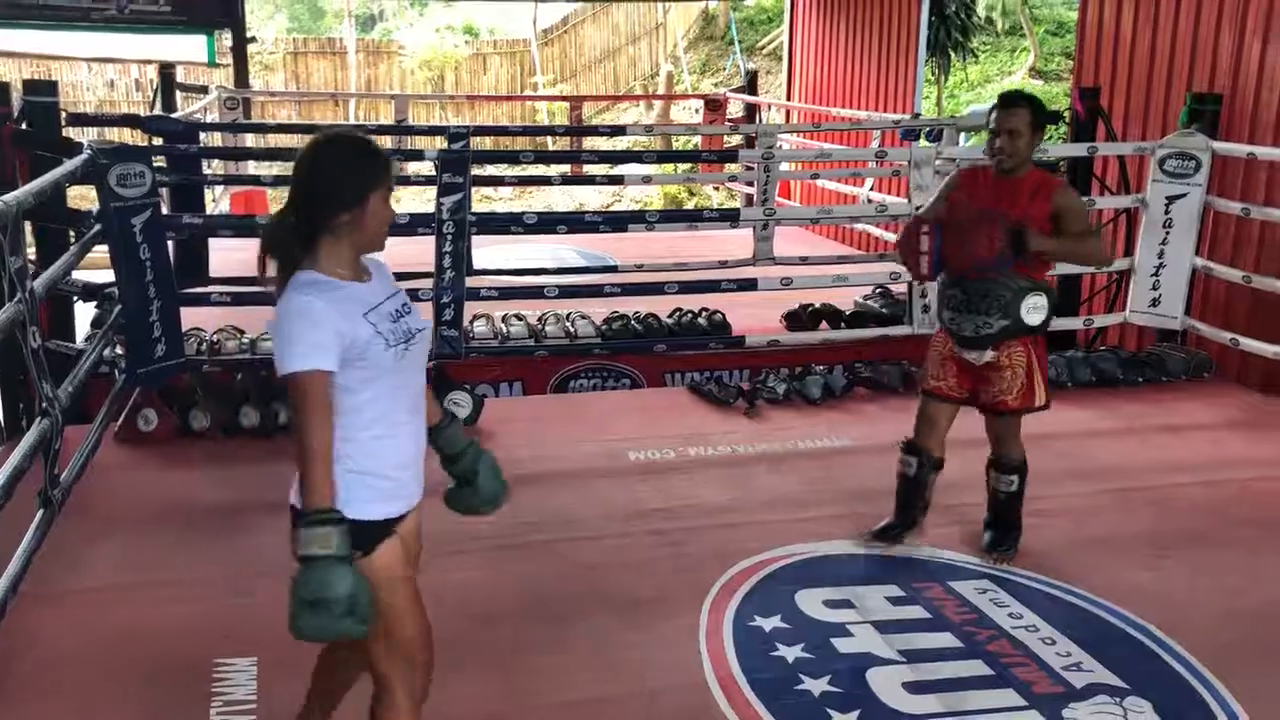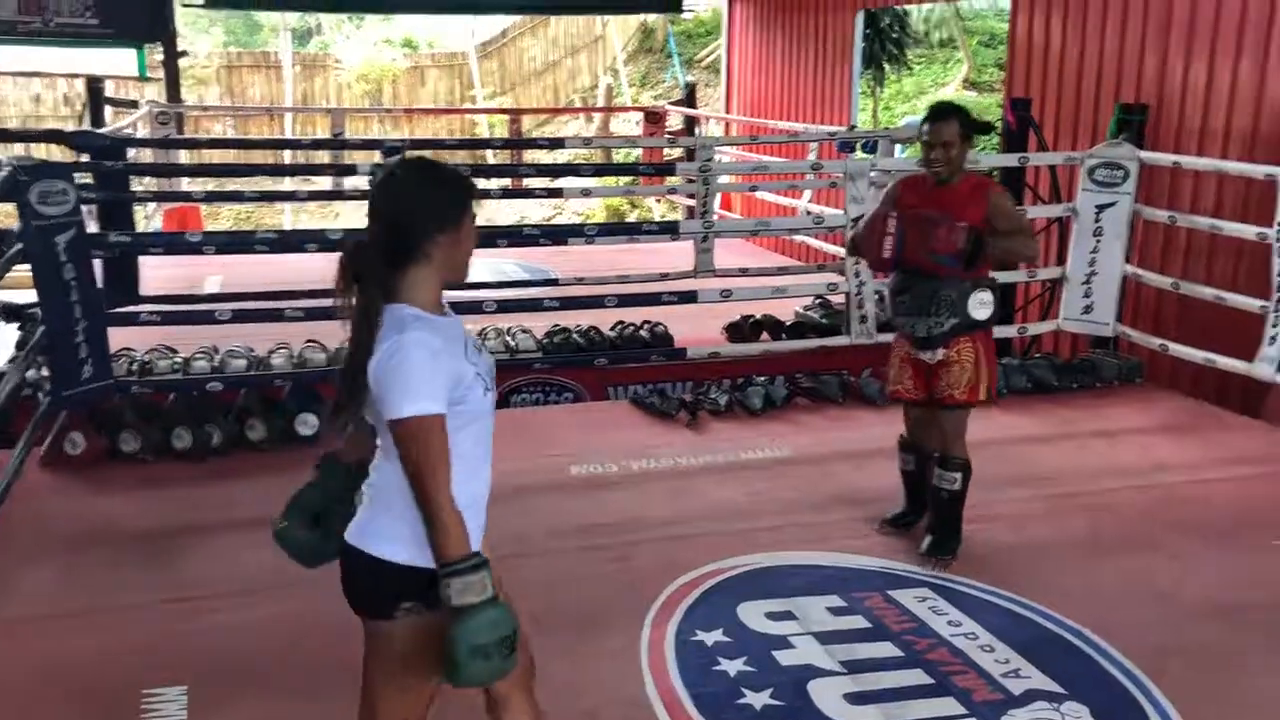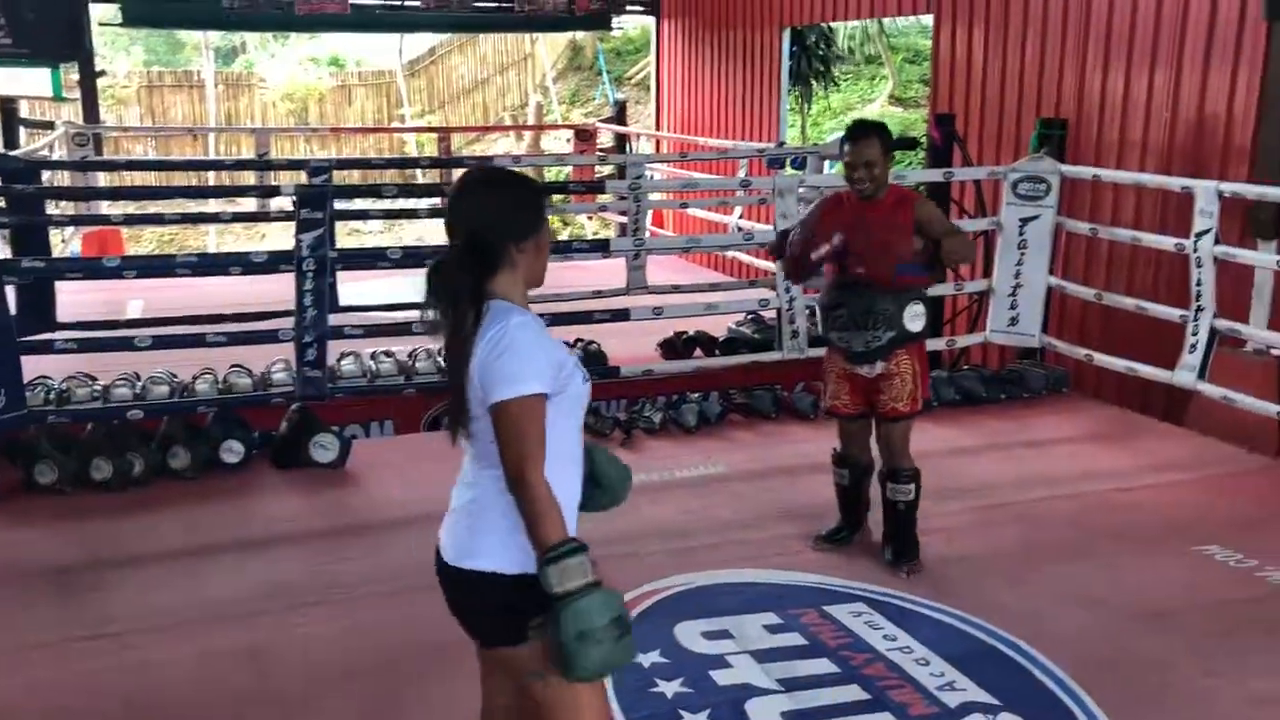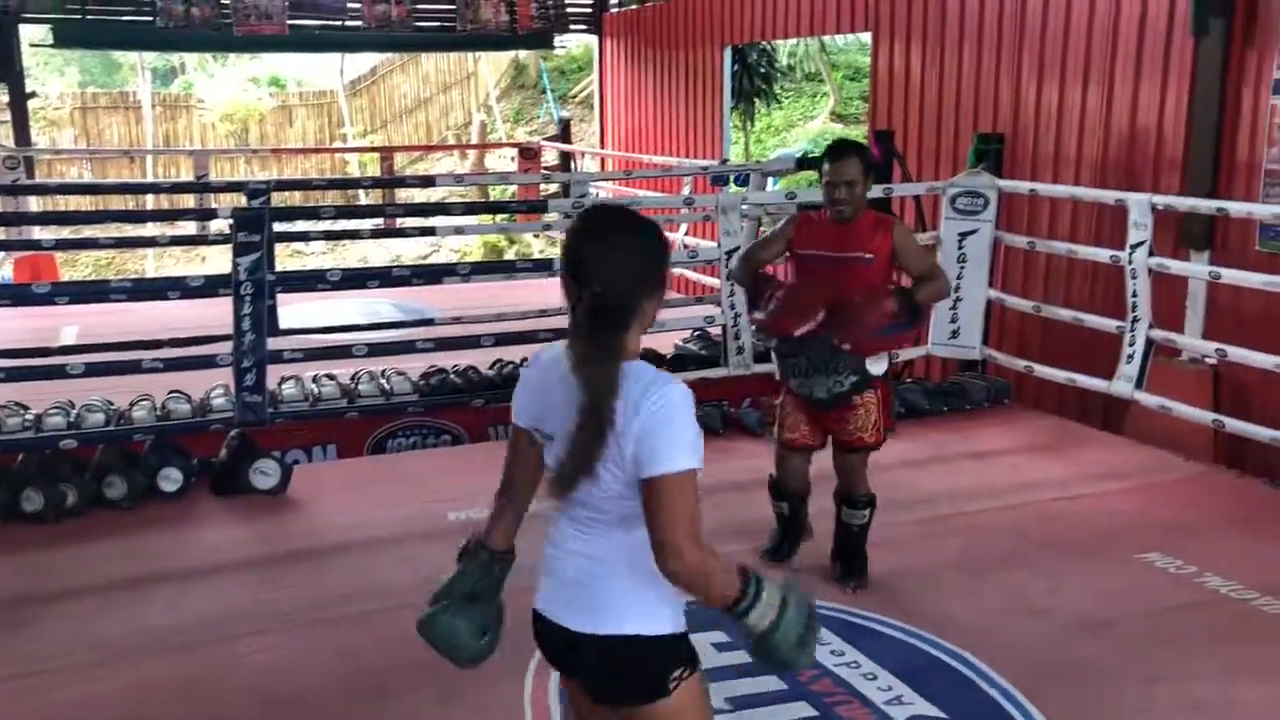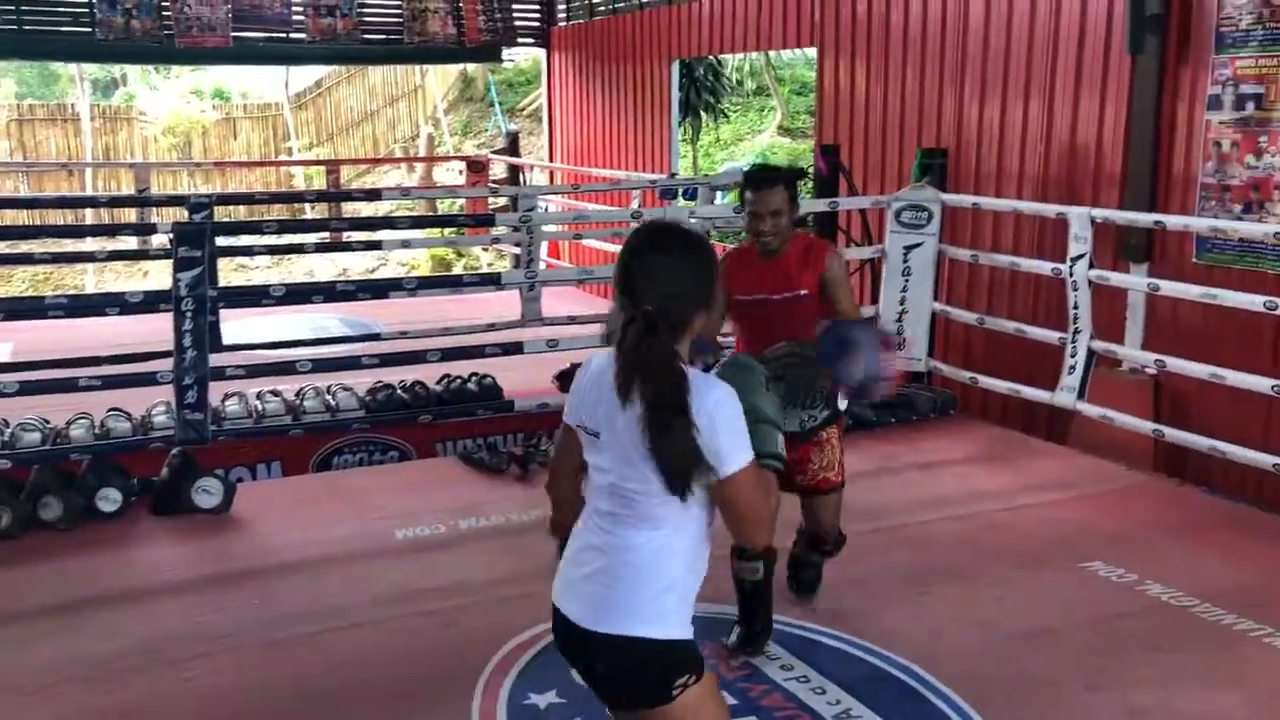
dt=0.5s
person 1, frame 1
left shoulder: (376, 275)
right shoulder: (310, 308)
right elbow: (312, 444)
left wrist: (455, 446)
right wrist: (320, 552)
left hip: (400, 498)
right hip: (353, 515)
left knee: (364, 638)
right knee: (406, 663)
person 1, frame 2
left shoulder: (423, 321)
right shoulder: (416, 346)
left elbow: (367, 422)
right elbow: (434, 493)
right wrist: (470, 600)
left hip: (437, 550)
right hip: (408, 567)
person 1, frame 3
left shoulder: (483, 322)
right shoulder: (516, 335)
right elbow: (528, 479)
left wrist: (583, 460)
left hip: (483, 560)
right hip: (506, 571)
person 1, frame 4
left shoulder: (542, 371)
right shoulder: (659, 401)
left elbow: (515, 491)
right elbow: (680, 555)
left wrist: (477, 574)
right wrist: (759, 602)
left hip: (555, 614)
right hip: (632, 633)
person 1, frame 5
left shoulder: (593, 375)
right shoulder: (708, 401)
right elbow: (756, 530)
right wrist: (771, 433)
left hip: (576, 611)
right hip: (641, 634)
person 2, frame 1
left shoulder: (1054, 195)
right shoulder: (964, 182)
left elbow: (1100, 252)
right elbow: (922, 226)
left wrist: (1037, 242)
right wrist: (918, 246)
left hip: (1011, 337)
right hip: (955, 330)
left knee: (1004, 436)
right knee: (928, 423)
left ankle: (1003, 526)
right ankle: (906, 516)
person 2, frame 2
left shoulder: (988, 194)
right shoulder: (903, 191)
left elbow: (1029, 250)
right elbow: (861, 240)
left wrist: (974, 242)
right wrist: (876, 243)
left hip: (960, 335)
right hip: (911, 331)
left knee: (949, 433)
right knee: (916, 425)
left ankle: (945, 530)
right ankle: (917, 505)
person 2, frame 3
left shoulder: (913, 206)
right shoulder: (830, 207)
left elbow: (965, 248)
right elbow: (791, 248)
left wrist: (920, 247)
right wrist: (799, 253)
left hip: (896, 348)
right hip: (844, 346)
left knee: (895, 445)
right knee: (850, 439)
left ankle: (901, 538)
right ankle: (852, 520)
person 2, frame 4
left shoulder: (888, 233)
right shoulder: (799, 226)
left elbow: (938, 284)
right elbow: (744, 266)
left wrist: (890, 304)
right wrist: (774, 291)
left hip: (856, 376)
left knee: (852, 474)
right knee: (788, 471)
left ankle: (850, 556)
right ankle: (791, 532)
person 2, frame 5
left shoulder: (823, 258)
right shoulder: (731, 266)
left elbow: (848, 327)
right elbow: (705, 329)
left hip: (815, 407)
left knee: (824, 525)
left ankle: (805, 562)
right ankle: (754, 623)
